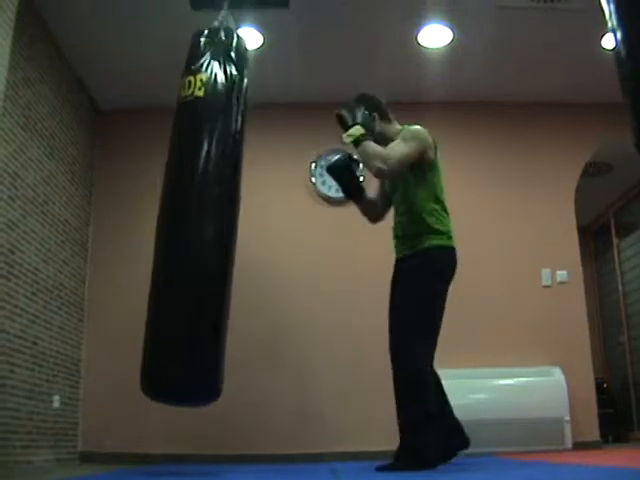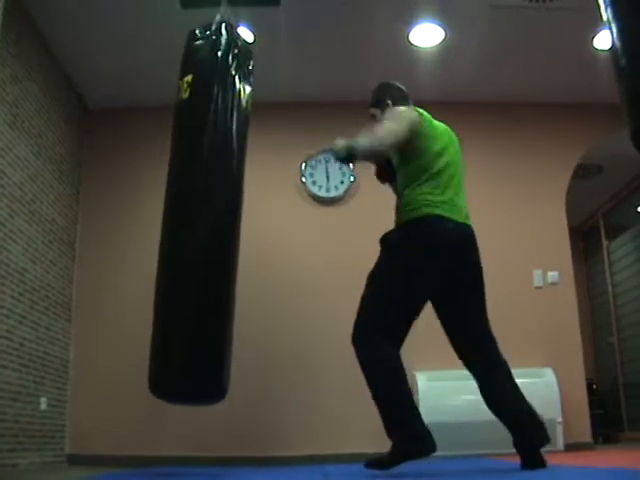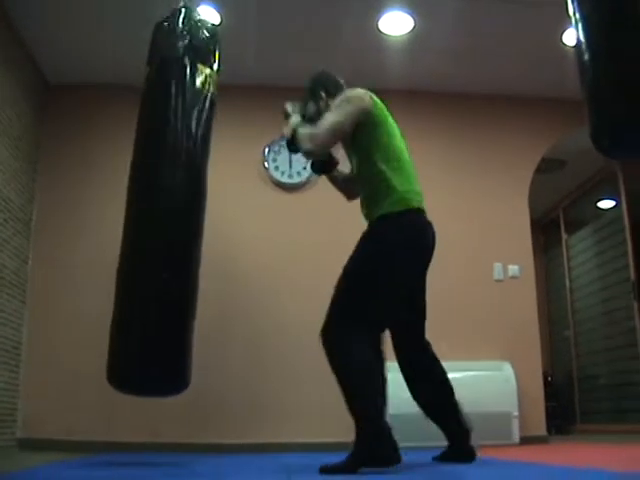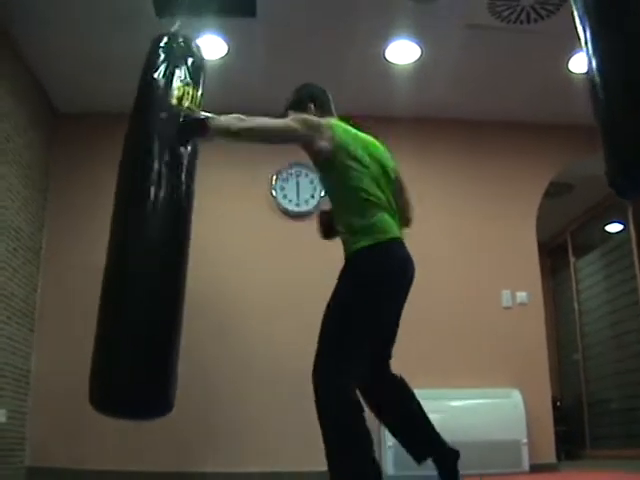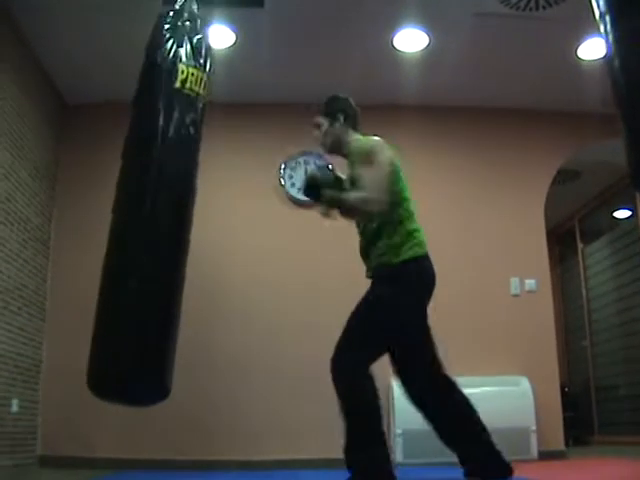
dt=0.7s
person 1, frame 1
left shoulder: (415, 135)
right shoulder: (389, 159)
left elbow: (381, 165)
right elbow: (375, 213)
left wrist: (354, 133)
right wrist: (348, 184)
left hip: (431, 255)
right hip: (412, 258)
left knee: (409, 350)
right knee: (410, 350)
left ankle: (419, 448)
right ankle: (445, 436)
person 1, frame 2
left shoulder: (404, 115)
right shoulder: (445, 133)
left elbow: (372, 145)
left wrist: (346, 147)
right wrist: (391, 172)
left hip: (421, 234)
right hip: (460, 236)
left knee: (372, 336)
right knee: (477, 343)
left ankle: (409, 437)
right ankle: (530, 439)
person 1, frame 3
left shoulder: (355, 98)
right shoulder: (367, 119)
left elbow: (308, 139)
right elbow: (357, 188)
left wrist: (295, 121)
right wrist: (326, 165)
left hip: (396, 228)
right hip: (415, 230)
left knee: (345, 333)
right knee: (410, 340)
left ankle: (374, 444)
right ankle: (458, 439)
person 1, frame 4
left shoulder: (318, 131)
right shoulder: (375, 146)
left elbow: (244, 128)
right elbow: (405, 216)
left wrist: (205, 122)
left hip: (371, 262)
right hip: (390, 260)
left knee: (333, 374)
right knee: (372, 371)
person 1, frame 5
left shoulder: (370, 149)
right shoulder: (364, 159)
left elbow: (371, 207)
left wrist: (332, 197)
right wrist: (338, 196)
left hip: (402, 273)
right hip: (402, 274)
left knee: (348, 364)
right knee: (424, 375)
